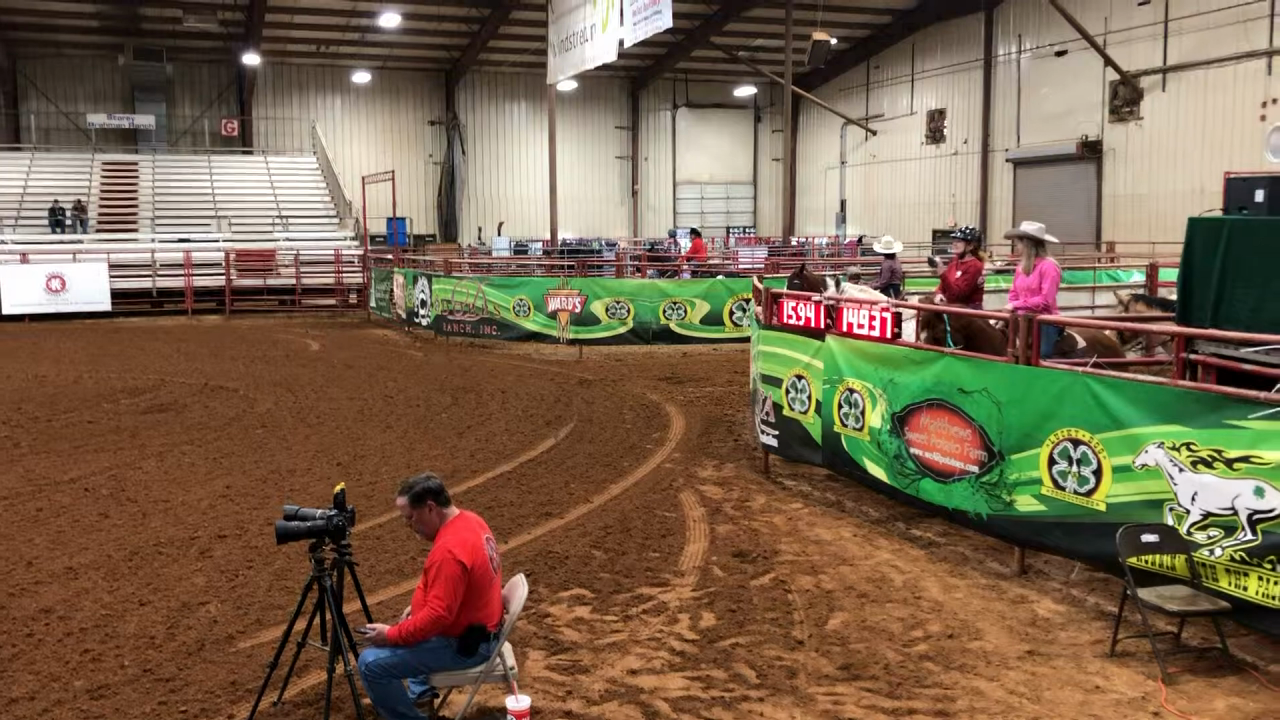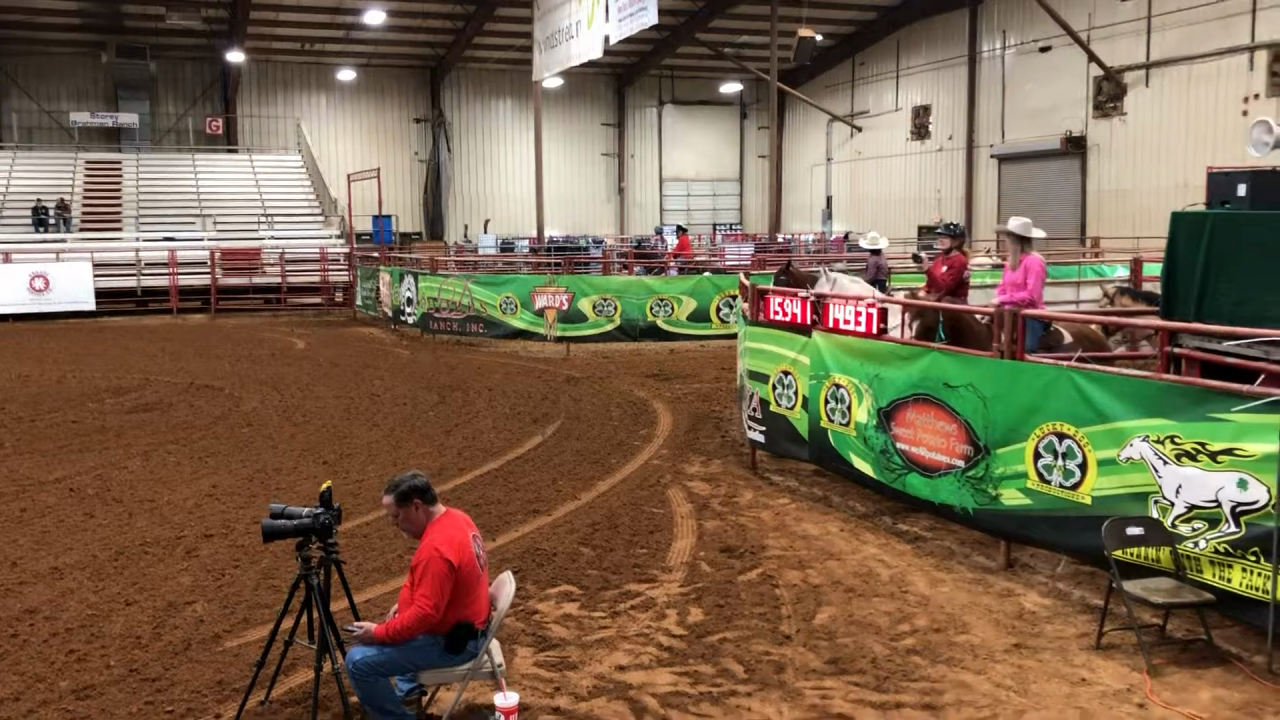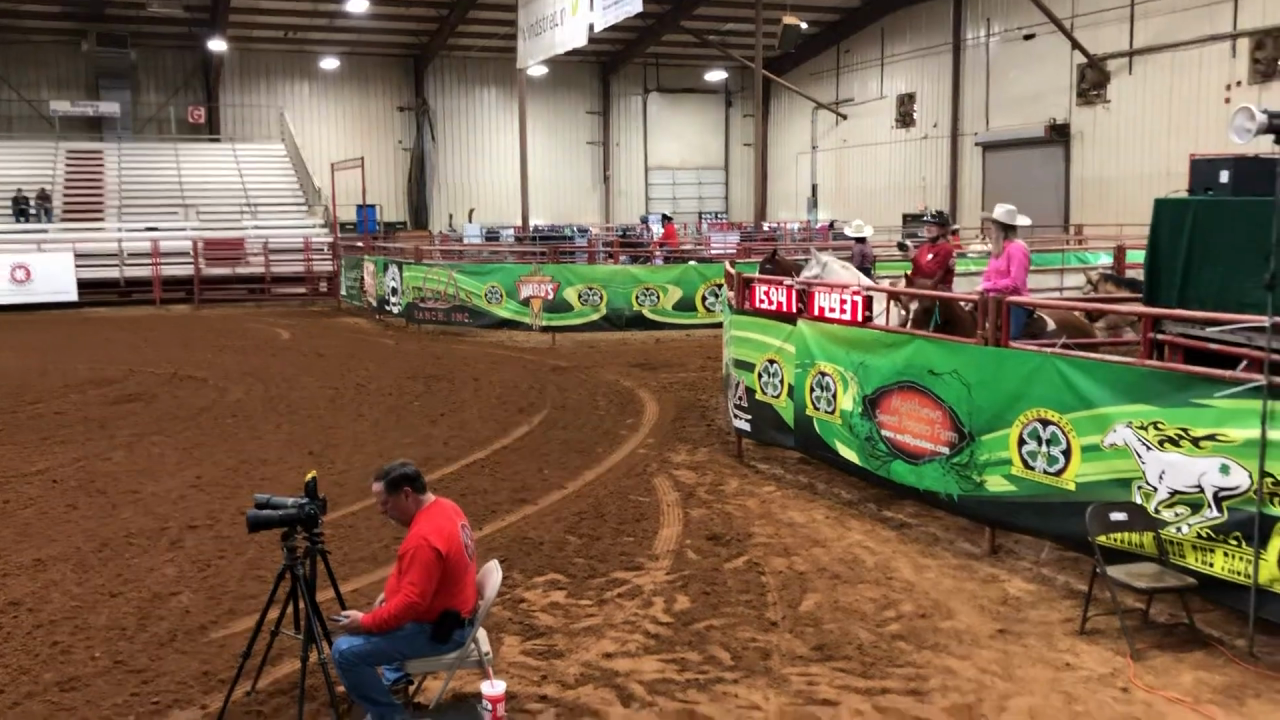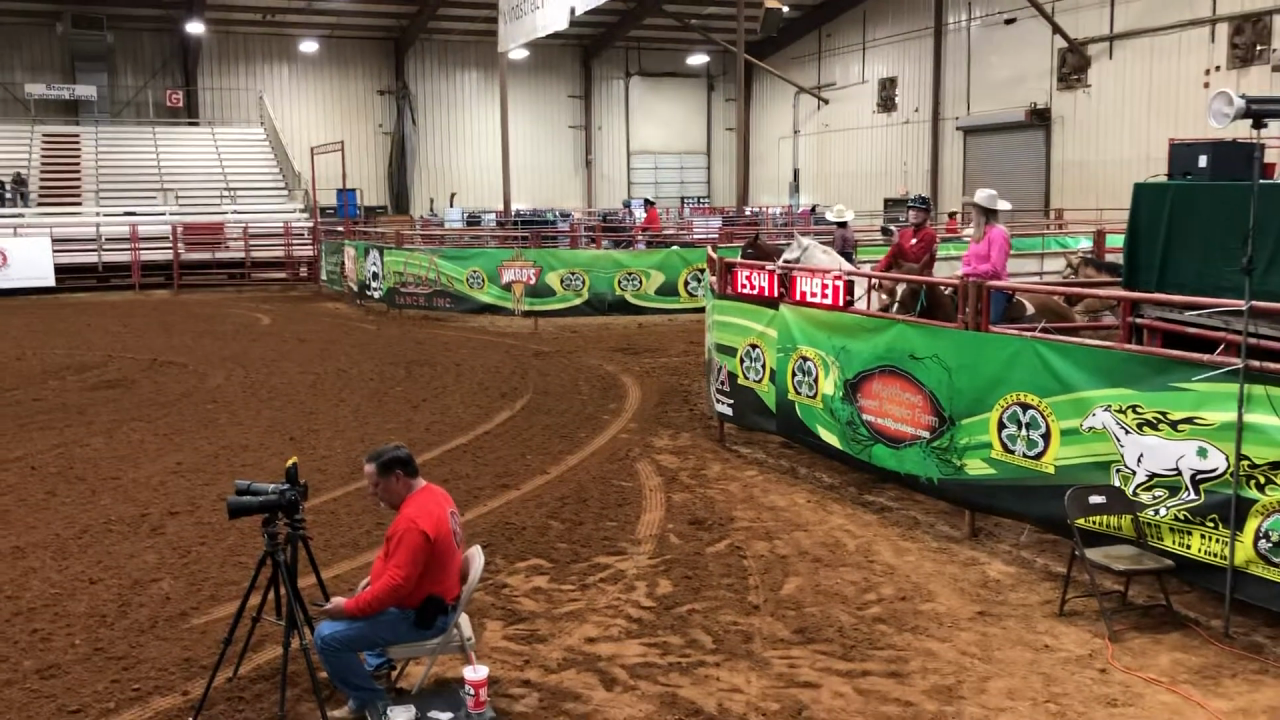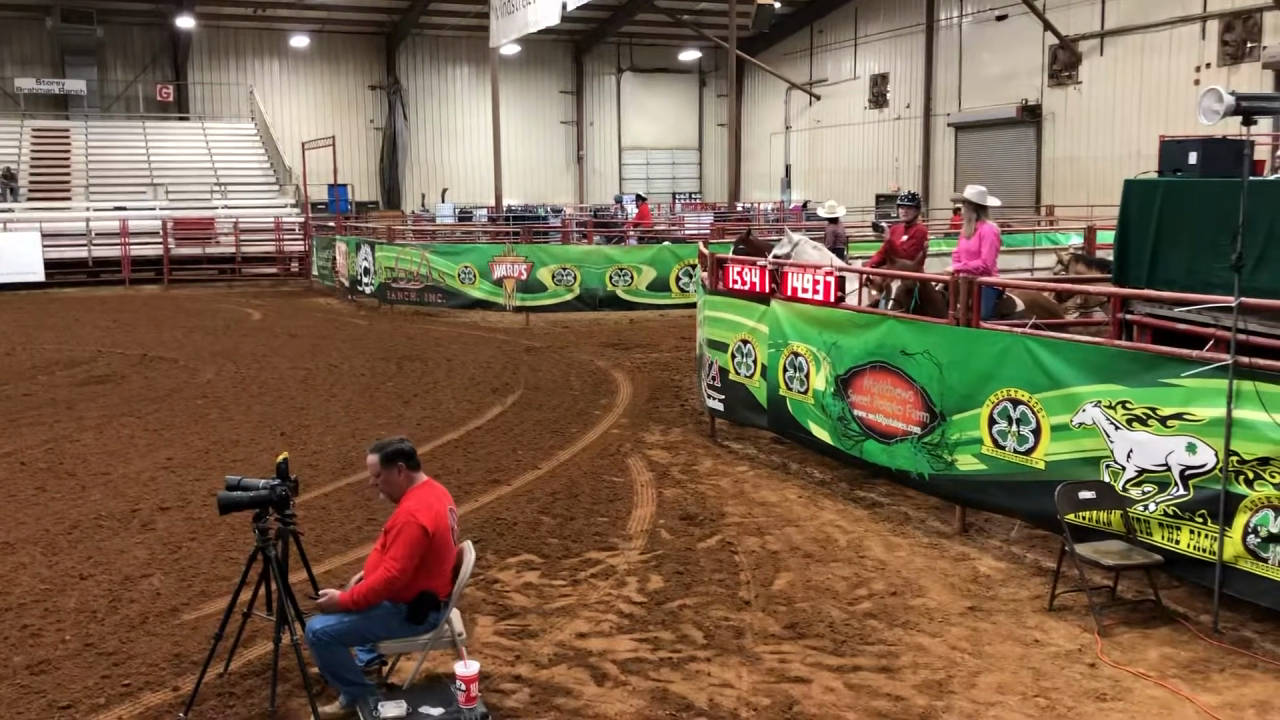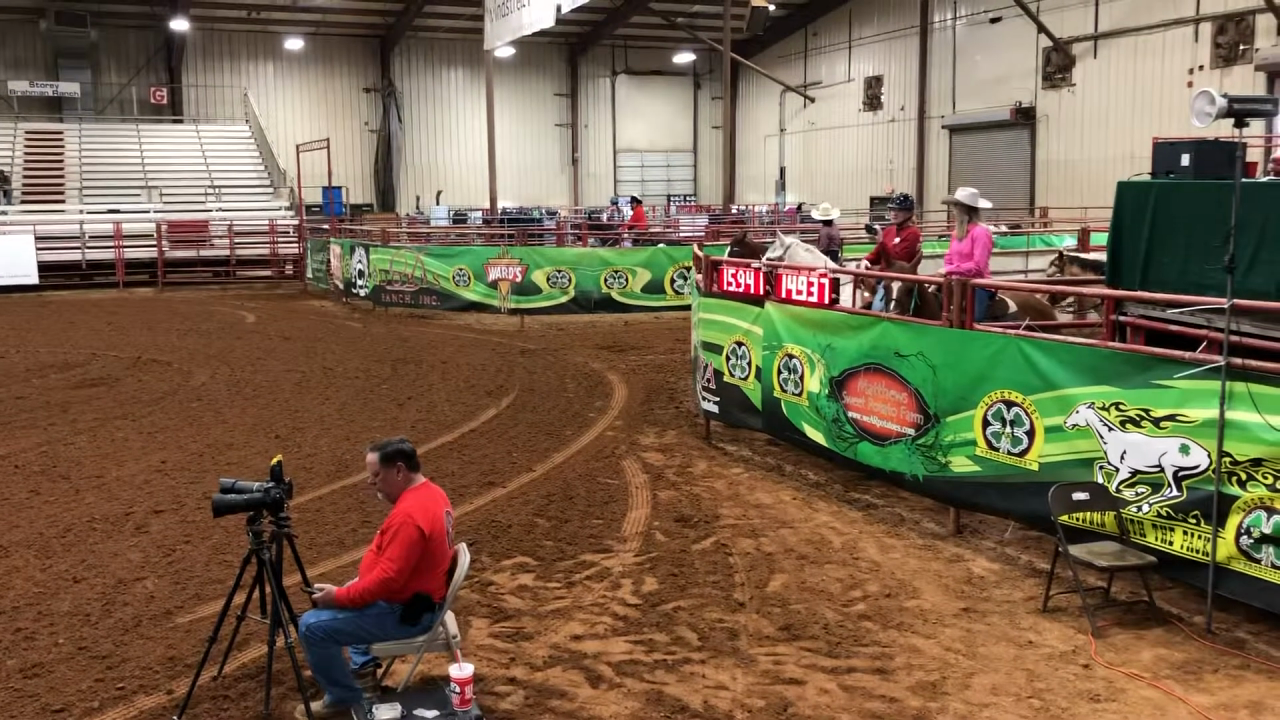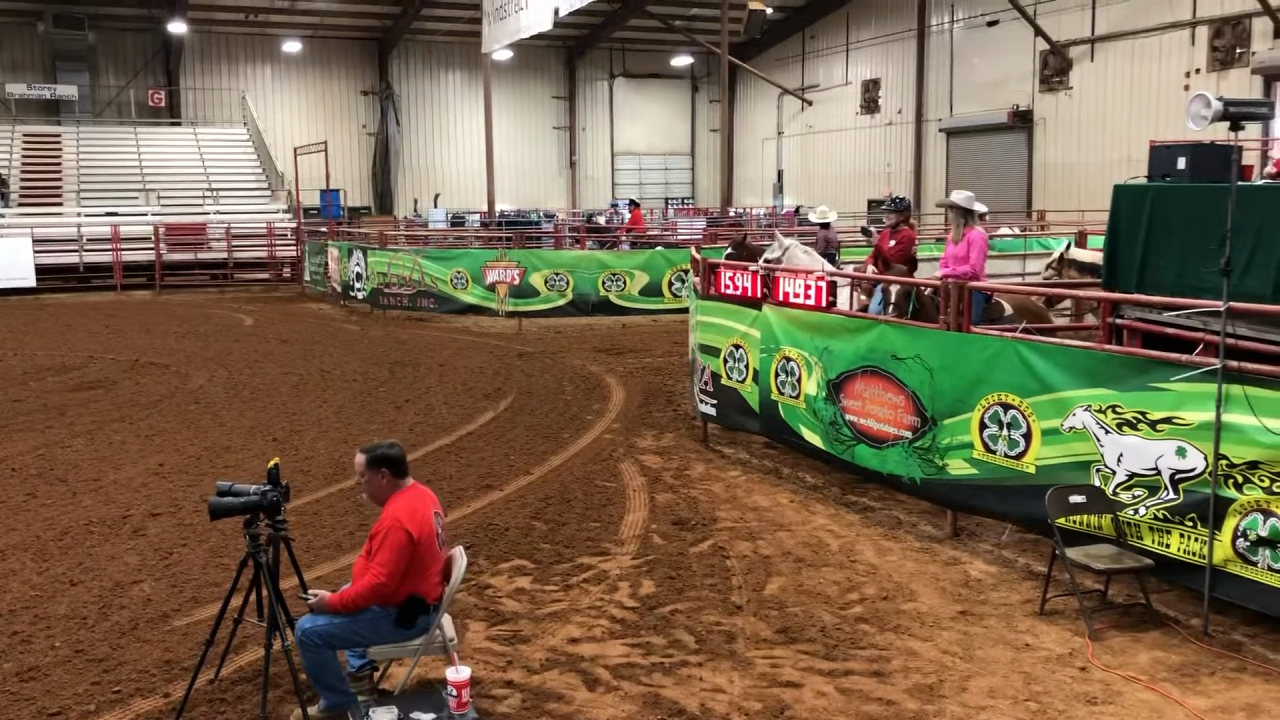
dt=0.3s
person 1, frame 1
left shoulder: (449, 550)
right shoulder: (471, 521)
left elbow: (438, 615)
left wrist: (391, 635)
right wrist: (419, 605)
left hip: (464, 644)
right hip: (477, 627)
left knee: (371, 663)
right knee: (410, 624)
right ankle: (420, 689)
person 1, frame 2
left shoulder: (436, 548)
right shoulder: (457, 518)
left elbow: (425, 614)
left wrist: (378, 633)
right wrist: (406, 603)
left hip: (451, 641)
right hip: (465, 625)
left knee: (359, 661)
right knee: (396, 625)
right ankle: (408, 688)
person 1, frame 3
left shoulder: (424, 537)
right shoulder: (446, 508)
left elbow: (411, 602)
left wrist: (366, 622)
right wrist: (392, 592)
left hip: (438, 630)
right hip: (451, 615)
left knee: (345, 651)
right knee: (383, 611)
right ankle: (395, 677)
person 1, frame 4
left shoulder: (413, 520)
right shoulder: (435, 494)
left elbow: (396, 586)
left wrist: (349, 608)
right wrist: (376, 577)
left hip: (421, 616)
right hip: (434, 601)
left knee: (327, 636)
right knee: (366, 599)
right ankle: (378, 665)
person 1, frame 5
left shoulder: (412, 514)
right shoulder: (434, 491)
left elbow: (391, 577)
left wrist: (342, 600)
right wrist: (369, 572)
left hip: (412, 611)
right hip: (424, 597)
left knee: (318, 630)
right knee: (357, 594)
left ankle: (360, 696)
right ankle: (368, 662)
person 1, frame 6
left shoulder: (409, 515)
right shoulder: (432, 494)
left elbow: (387, 579)
left wrist: (339, 596)
right wrist: (359, 582)
left hip: (407, 613)
right hip: (419, 599)
left knee: (312, 626)
right knee: (351, 594)
right ankle: (363, 666)
person 1, frame 7
left shoulder: (396, 519)
right shoulder: (421, 494)
left elbow: (379, 584)
left wrist: (332, 602)
left hip: (403, 615)
right hip: (416, 601)
left knee: (308, 630)
right knee: (348, 593)
right ankle: (360, 672)
